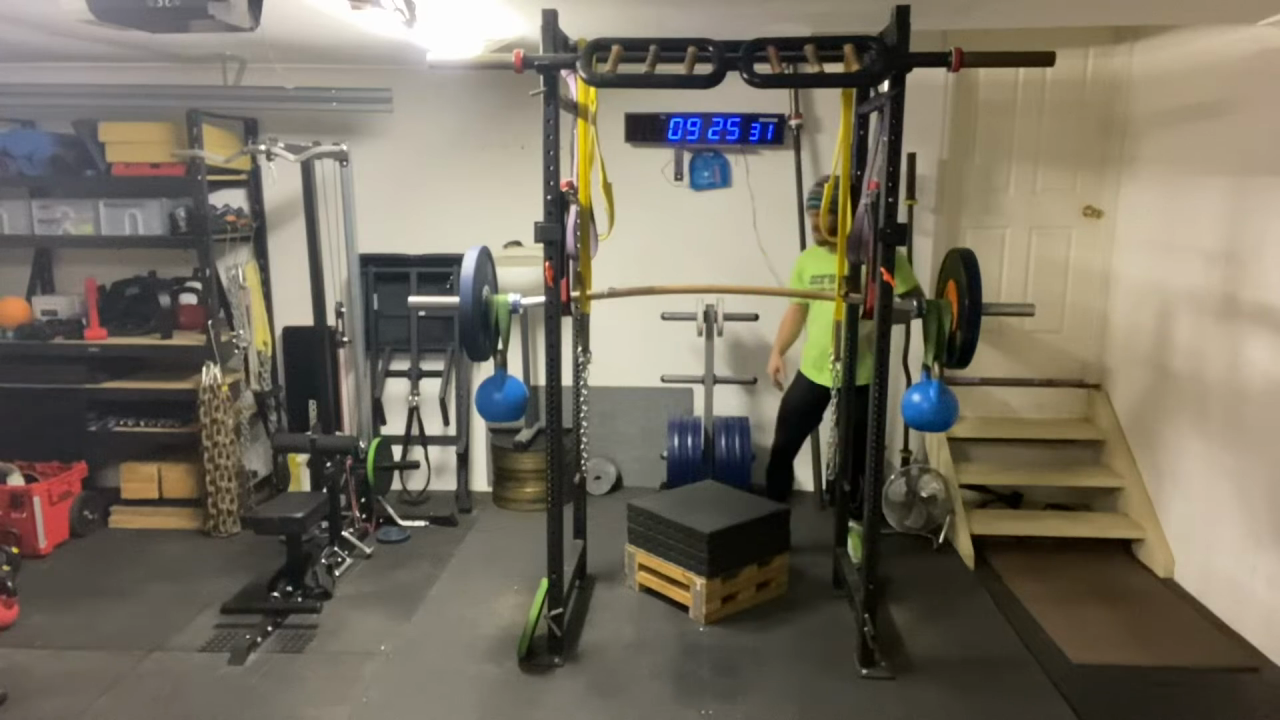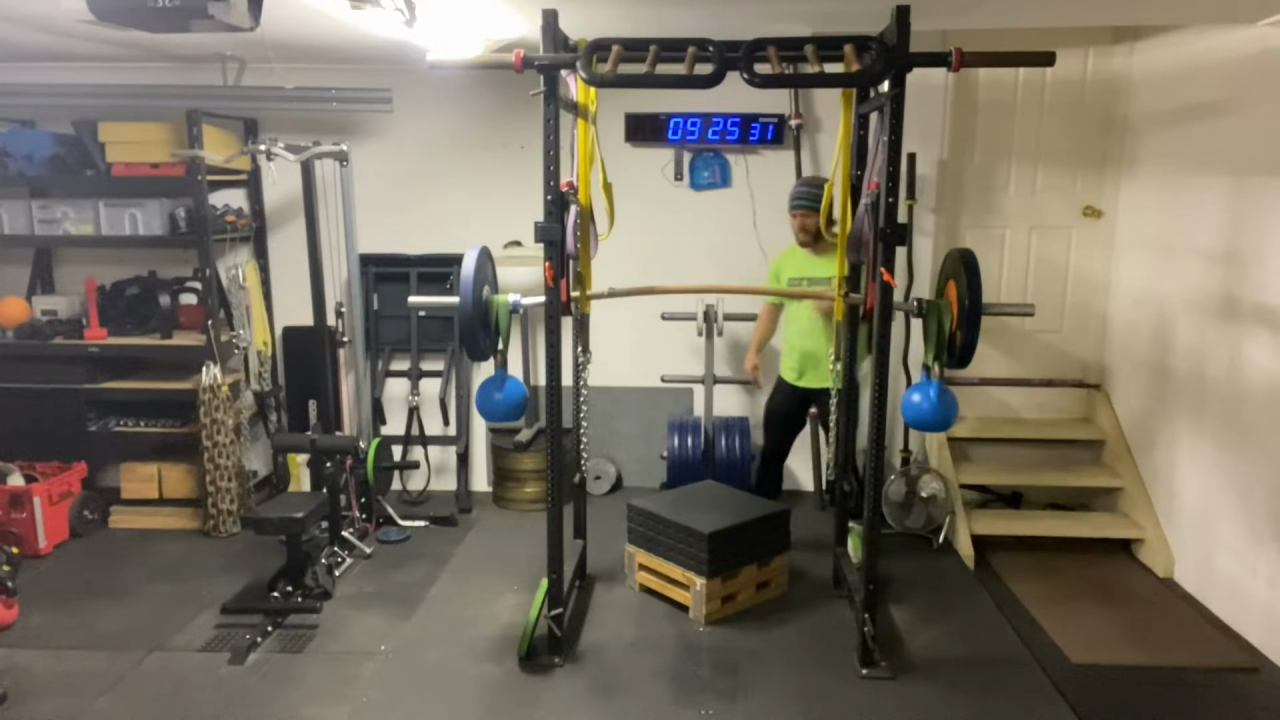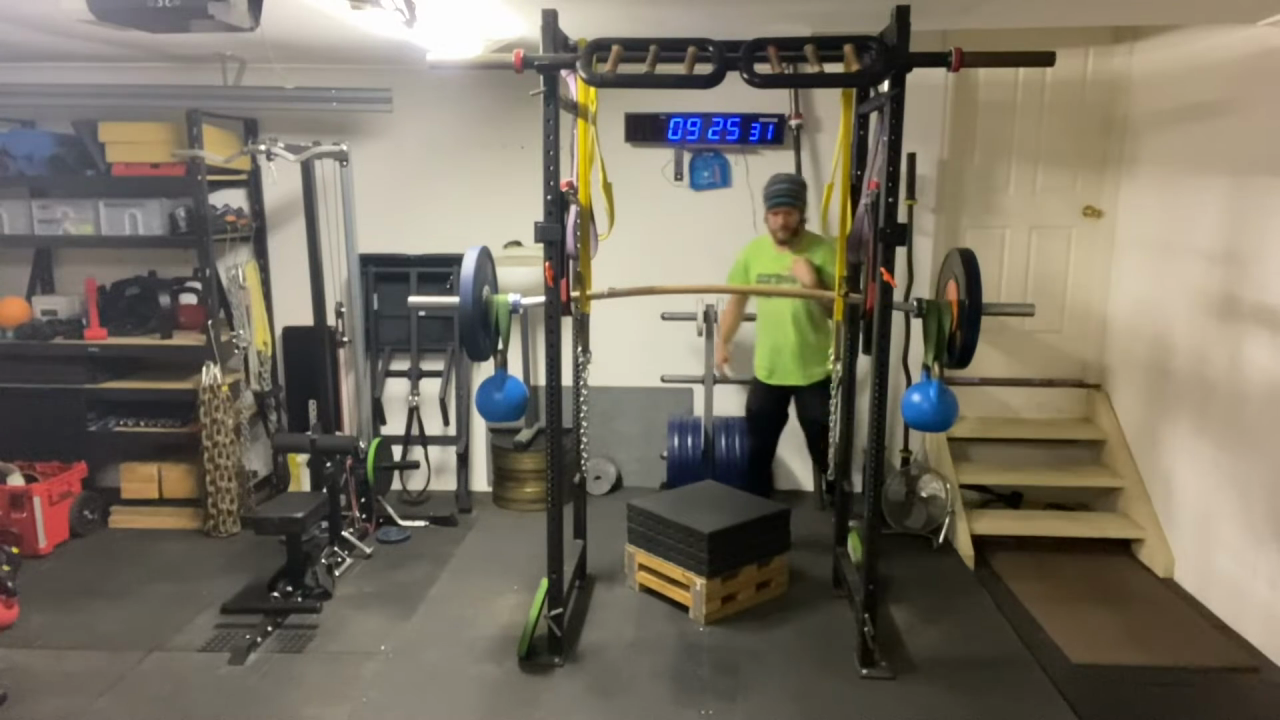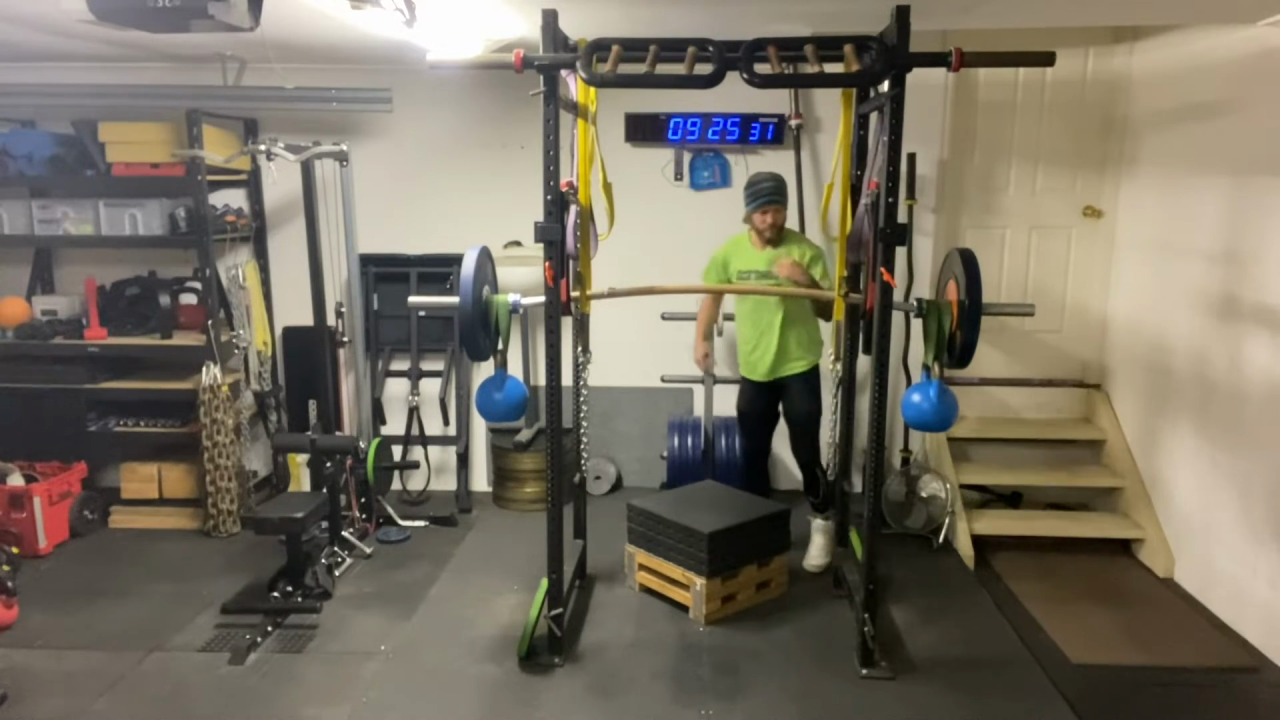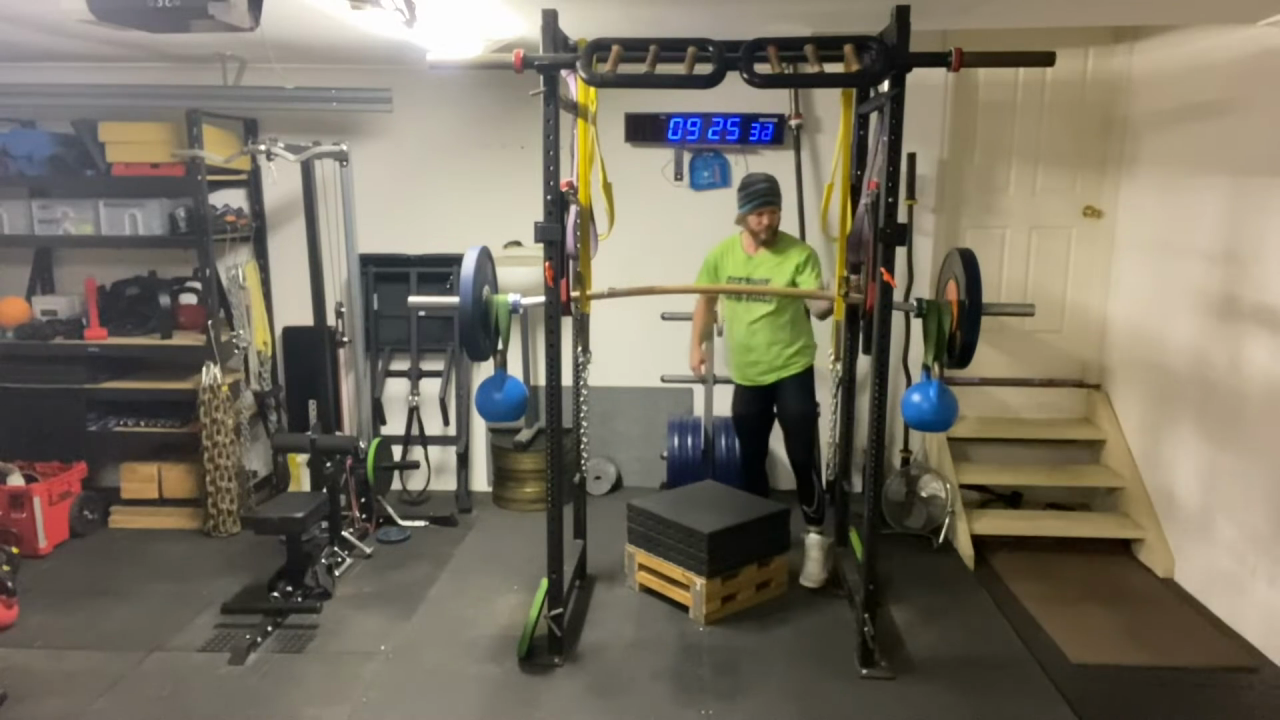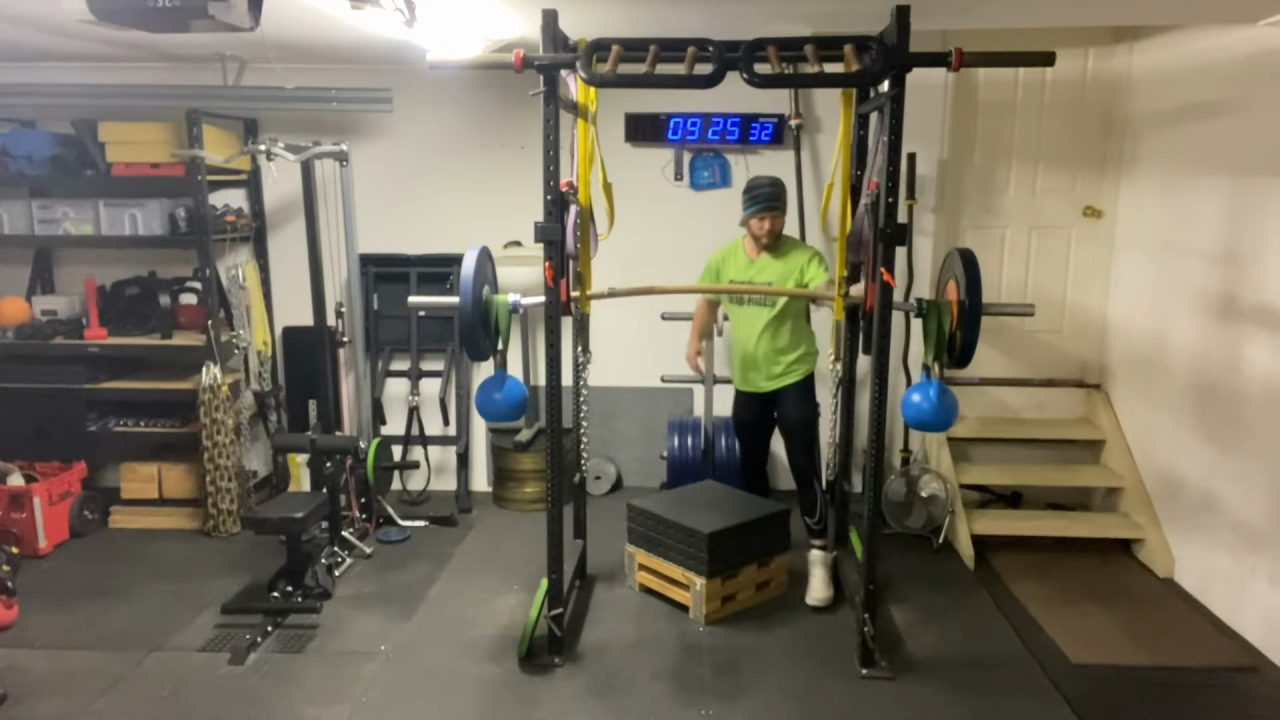
dt=0.2s
person 1, frame 1
right shoulder: (809, 259)
left elbow: (913, 301)
right wrist: (777, 352)
left hip: (857, 378)
right hip: (811, 374)
left knee: (853, 464)
right knee: (782, 447)
left ankle: (855, 529)
person 1, frame 2
right shoulder: (784, 257)
right elbow: (773, 307)
right wrist: (755, 349)
left hip: (837, 379)
right hip: (791, 375)
right knee: (771, 456)
person 1, frame 3
left shoulder: (825, 253)
right shoulder: (752, 253)
right elbow: (736, 300)
left wrist: (815, 285)
right wrist: (723, 342)
left hip: (814, 374)
right hip: (767, 373)
left knee: (826, 458)
right knee: (758, 456)
person 1, frame 4
left shoulder: (806, 252)
right shoulder: (731, 250)
left elbow: (829, 310)
right elbow: (713, 294)
left wrist: (805, 280)
right wrist: (702, 337)
left hip: (799, 366)
right hip: (754, 369)
left knee: (806, 453)
right knee: (753, 456)
left ankle: (821, 526)
person 1, frame 5
left shoulder: (800, 254)
right shoulder: (722, 253)
left elbow: (820, 308)
right elbow: (707, 299)
left wrist: (836, 297)
right wrist: (697, 344)
left hip: (792, 370)
right hip: (747, 374)
left knee: (803, 460)
right knee: (751, 461)
left ankle: (816, 541)
person 1, frame 6
left shoulder: (803, 257)
right shoulder: (726, 257)
left elbow: (831, 294)
right elbow: (708, 302)
right wrist: (695, 341)
left hip: (793, 376)
right hip: (747, 380)
left knee: (805, 469)
right knee: (751, 467)
left ankle: (819, 557)
